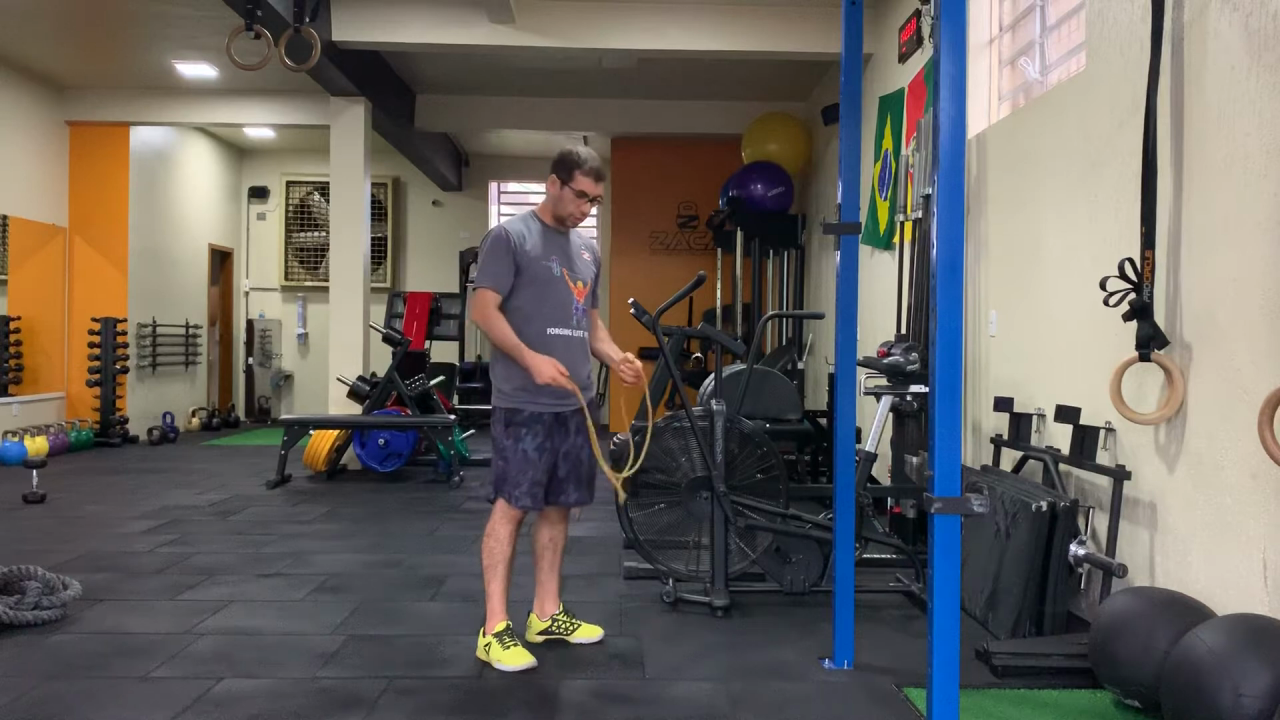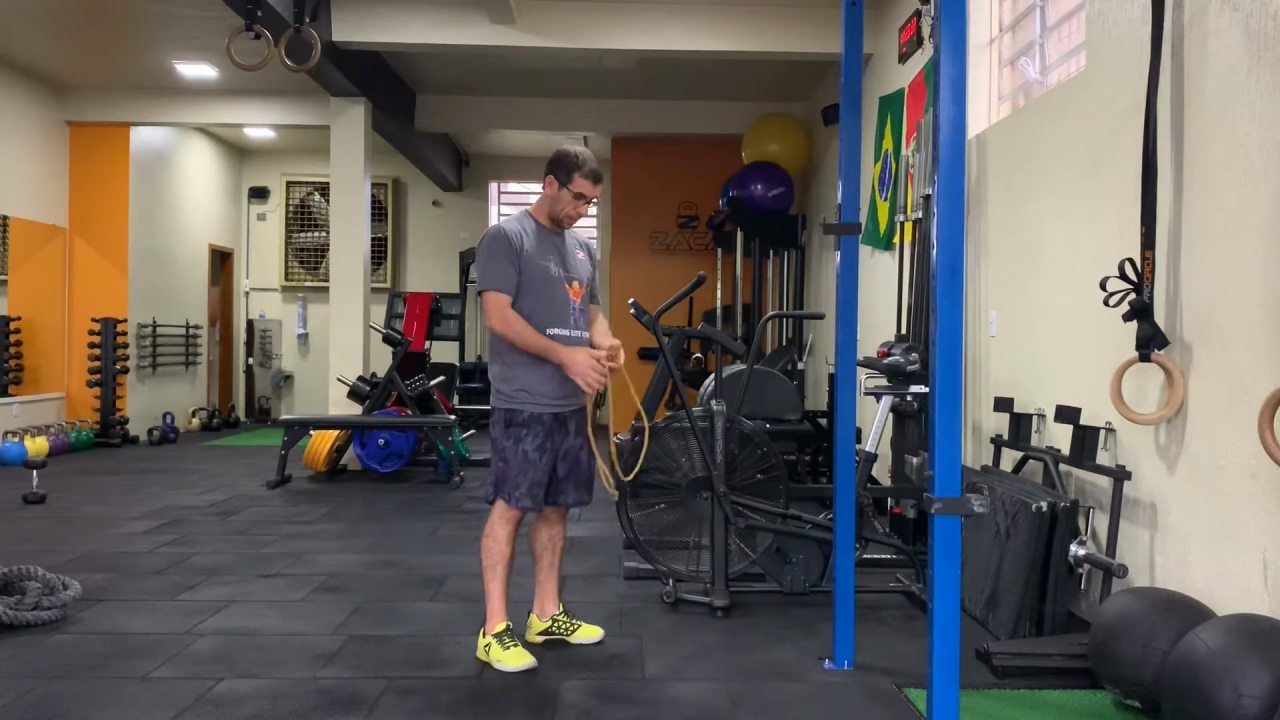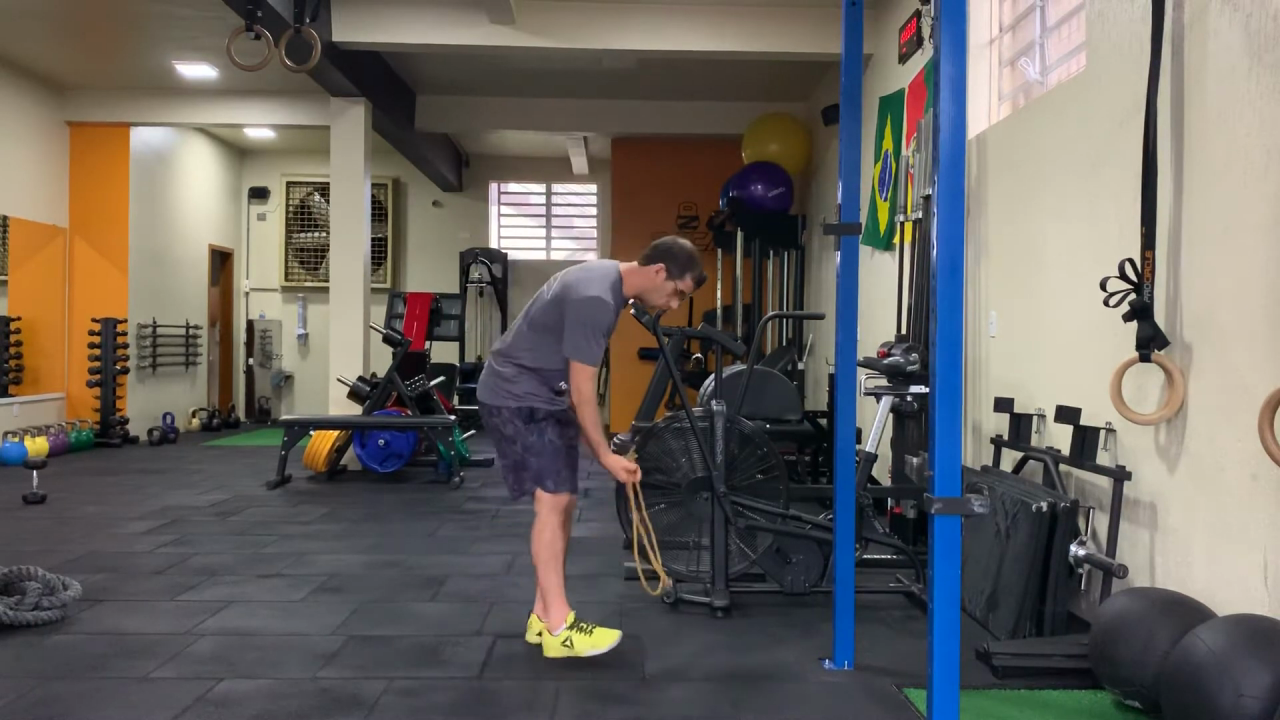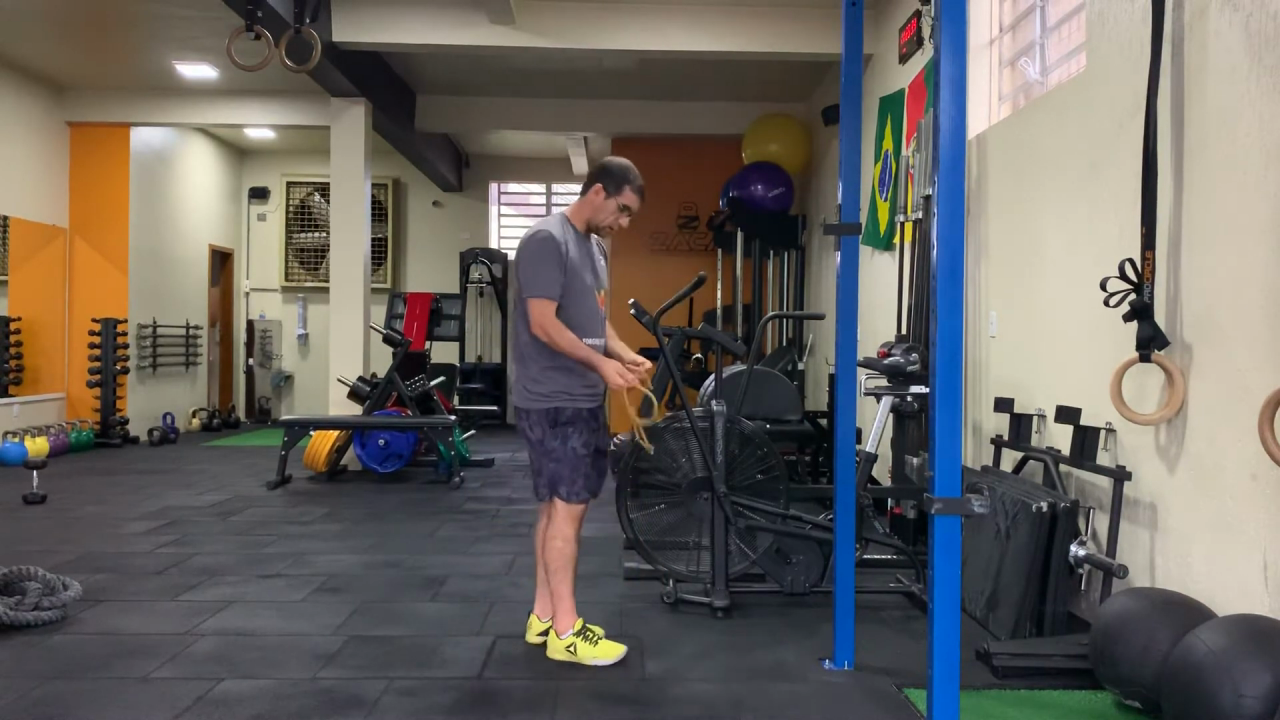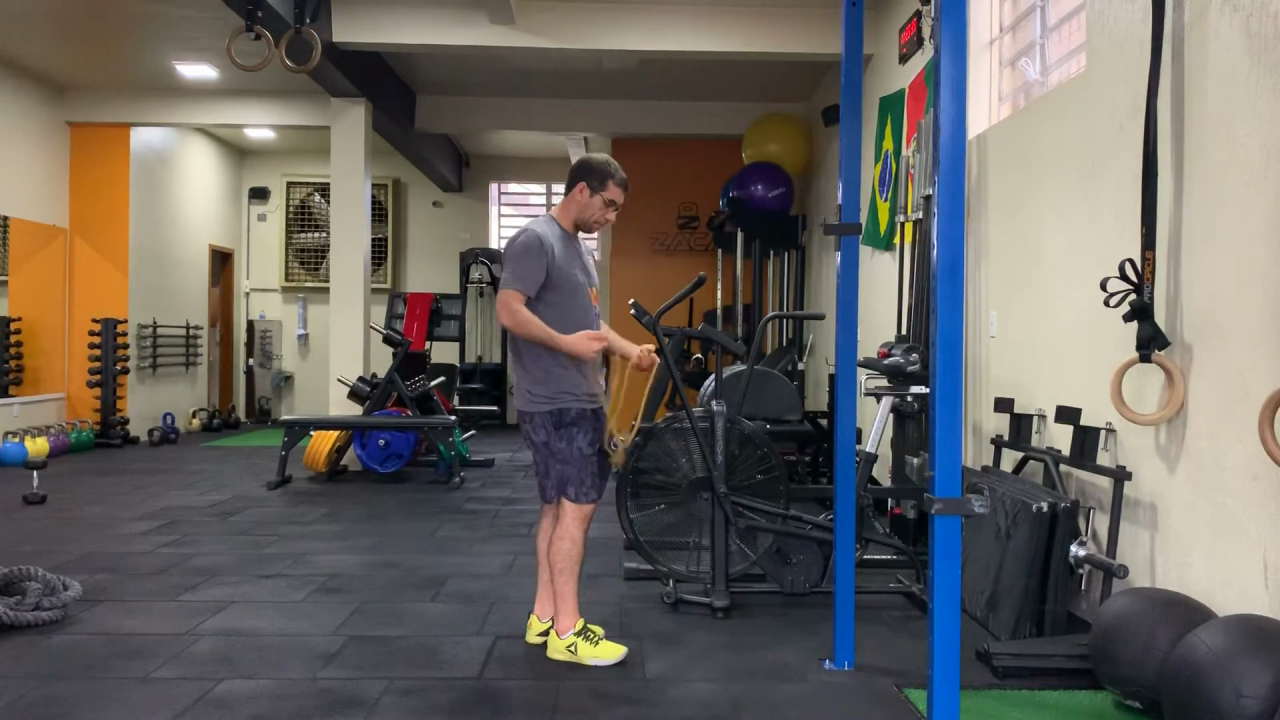
dt=1s
person 1, frame 1
left shoulder: (587, 249)
right shoulder: (509, 237)
right elbow: (484, 308)
left wrist: (614, 356)
right wrist: (529, 357)
left hip: (575, 404)
right hip: (524, 403)
left knee: (558, 508)
right knee: (511, 507)
left ankle: (546, 614)
right ankle: (494, 629)
person 1, frame 2
left shoulder: (582, 247)
right shoulder: (506, 237)
right elbow: (498, 315)
left wrist: (604, 341)
right wrist: (565, 355)
left hip: (572, 404)
right hip: (523, 404)
left knee: (556, 508)
right knee: (510, 508)
left ankle: (546, 615)
right ankle: (494, 629)
person 1, frame 3
left shoulder: (612, 281)
right shoulder: (595, 298)
right elbow: (583, 387)
right wrist: (605, 456)
left hip: (543, 395)
right hip: (515, 396)
left knee: (561, 502)
right knee: (553, 499)
left ankle: (545, 615)
right ankle: (558, 626)
person 1, frame 4
left shoulder: (594, 246)
right shoulder: (546, 240)
right elbow: (543, 323)
left wrist: (625, 355)
right wrist: (601, 365)
left hip: (582, 400)
right hip: (551, 402)
left knee: (559, 506)
right knee: (567, 508)
left ankle: (544, 616)
right ankle: (565, 631)
person 1, frame 5
left shoulder: (578, 247)
right shoulder: (535, 241)
right elbow: (508, 309)
left wrist: (629, 349)
right wrist: (565, 342)
left hip: (580, 400)
right hip: (554, 403)
left knee: (560, 507)
right knee: (575, 507)
left ankle: (545, 616)
right ankle: (566, 632)
